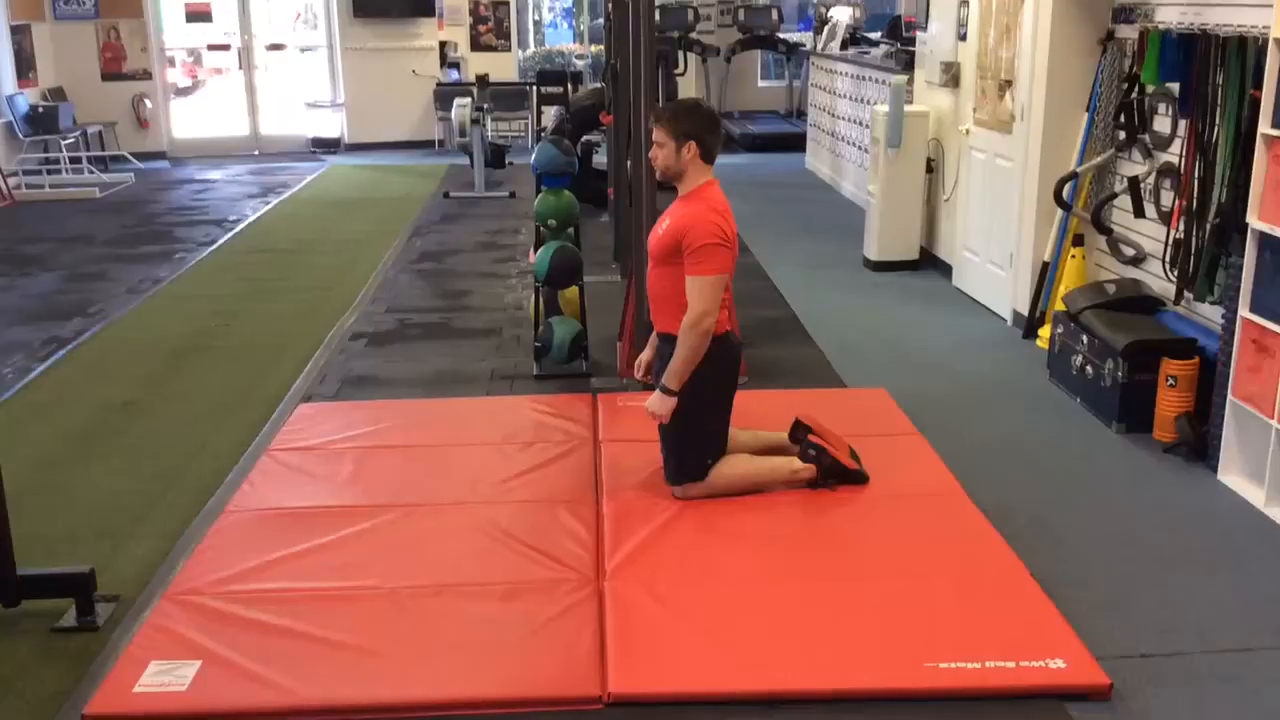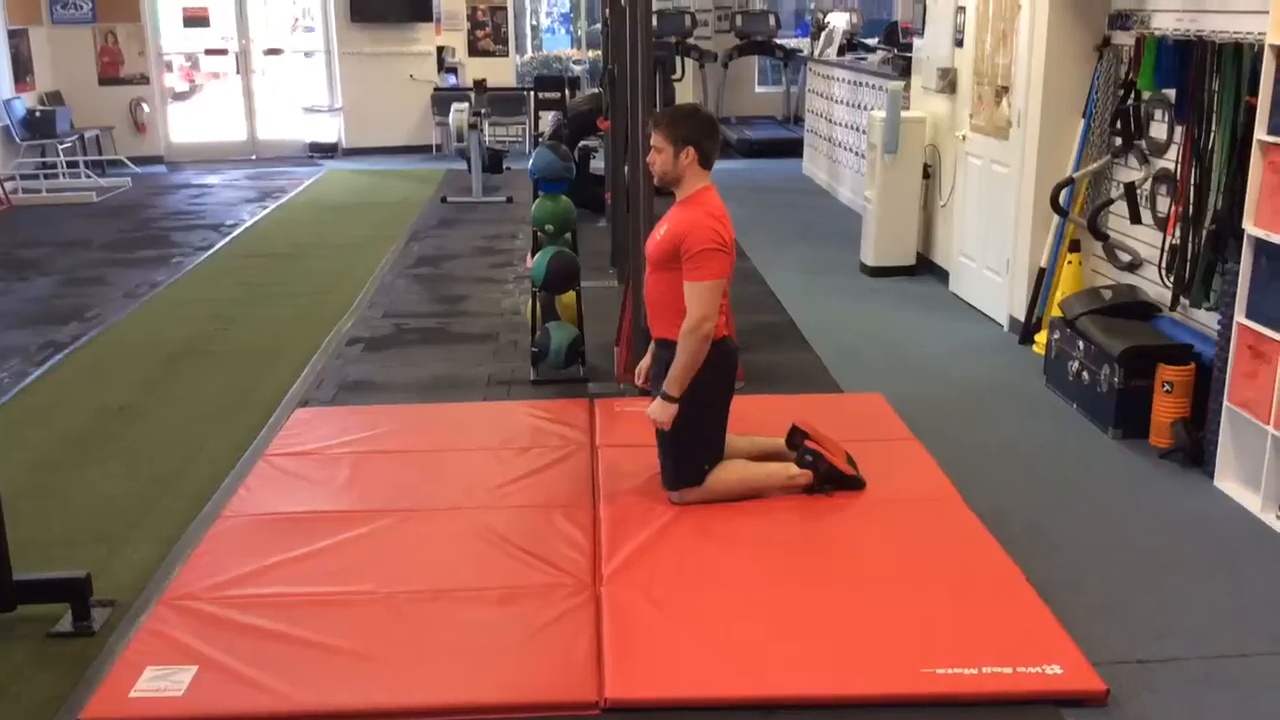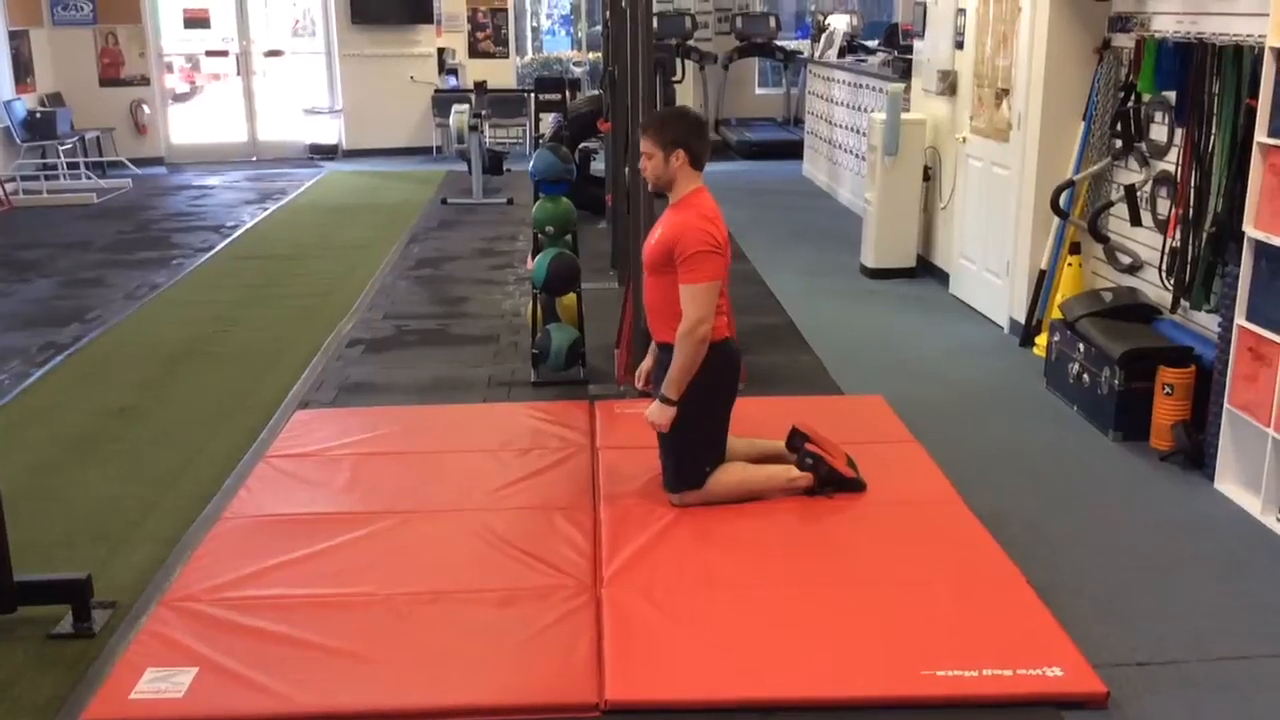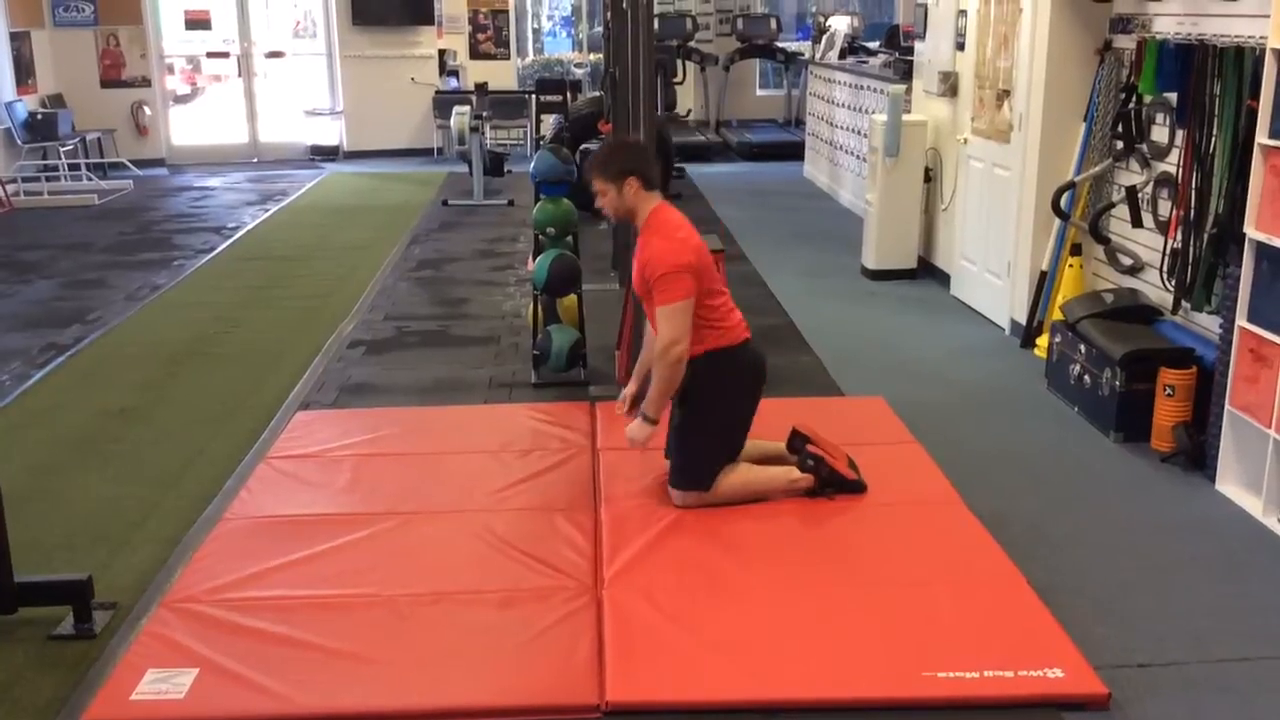
dt=0.3s
person 1, frame 1
left shoulder: (704, 218)
right shoulder: (690, 203)
left elbow: (702, 318)
left wrist: (668, 389)
right wrist: (655, 346)
left hip: (699, 357)
right hip: (681, 348)
left knee: (688, 482)
left ankle: (809, 466)
right ankle: (798, 441)
person 1, frame 2
left shoulder: (701, 224)
right shoulder: (688, 207)
left elbow: (701, 323)
left wrist: (669, 396)
right wrist: (654, 354)
left hip: (696, 363)
right hip: (678, 353)
left knee: (684, 487)
right knee: (699, 448)
left ankle: (806, 471)
right ankle: (793, 446)
person 1, frame 3
left shoulder: (694, 225)
right shoulder: (682, 209)
left elbow: (697, 326)
left wrist: (667, 398)
right wrist: (654, 356)
left hip: (698, 365)
right hip: (680, 356)
left knee: (684, 489)
right knee: (700, 451)
left ankle: (806, 474)
right ankle: (793, 448)
person 1, frame 4
left shoulder: (665, 246)
right shoulder: (658, 228)
left elbow: (673, 346)
right elbow: (658, 323)
left wrist: (648, 417)
right wrist: (637, 382)
left hip: (724, 368)
right hip: (716, 361)
left knee: (687, 491)
right knee: (682, 461)
left ankle: (809, 476)
right ankle: (793, 452)
